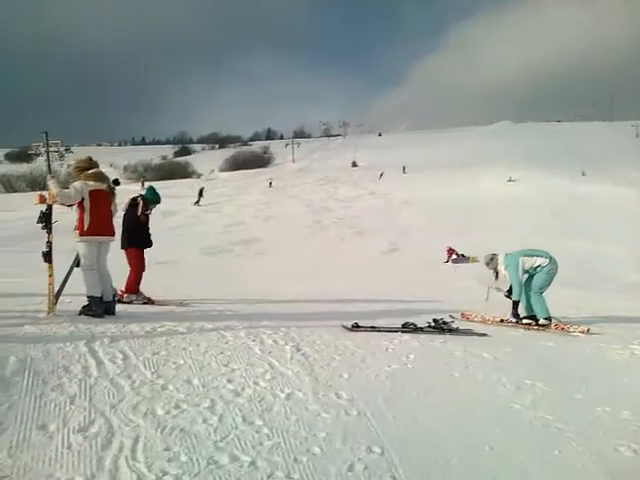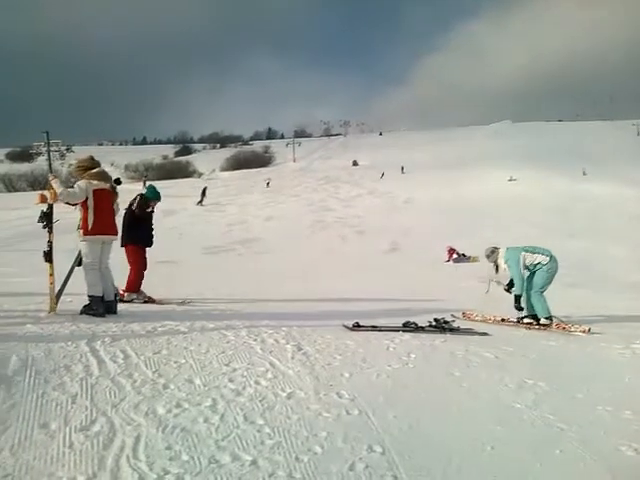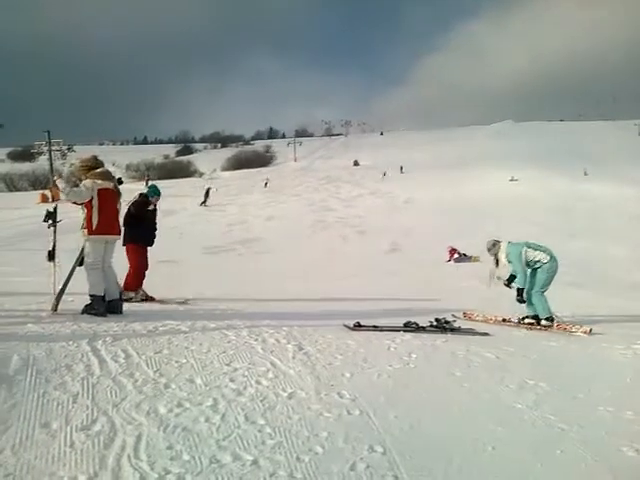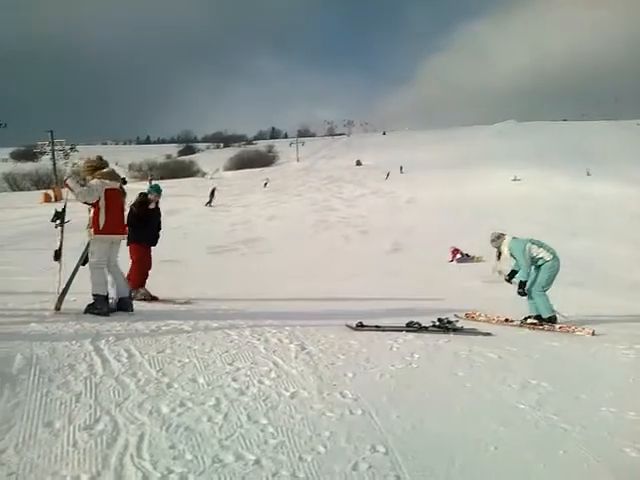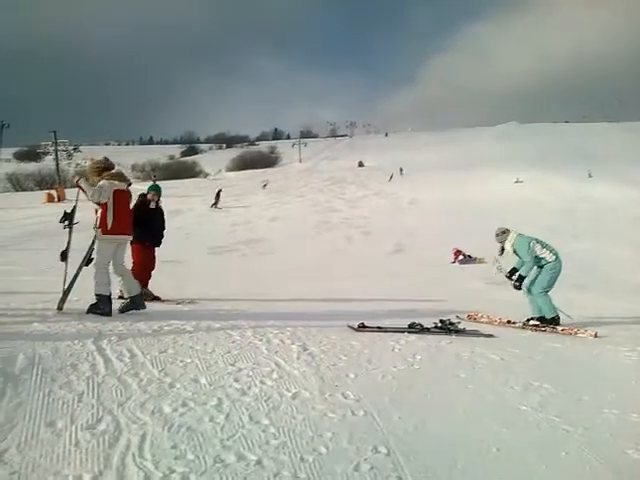
dt=0.1s
person 1, frame 1
left shoulder: (82, 185)
right shoulder: (107, 187)
left elbow: (63, 197)
right elbow: (113, 210)
left wrist: (52, 182)
left hip: (88, 232)
right hip: (106, 232)
left knee: (88, 267)
right knee: (101, 266)
left ankle: (95, 304)
right ankle: (108, 302)
person 1, frame 2
left shoulder: (86, 184)
right shoulder: (109, 186)
left elbow: (68, 196)
right elbow: (114, 209)
left wrist: (55, 182)
left hip: (92, 231)
right hip: (110, 231)
left knee: (91, 266)
right knee: (103, 266)
left ankle: (96, 304)
right ankle: (109, 302)
person 1, frame 3
left shoulder: (90, 184)
right shoulder: (112, 186)
left elbow: (75, 196)
left wrist: (60, 182)
left hip: (96, 231)
right hip: (112, 231)
left knee: (92, 265)
right knee: (106, 265)
left ankle: (97, 303)
right ankle: (114, 301)
person 1, frame 4
left shoulder: (97, 183)
right shoulder: (117, 186)
left elbow: (85, 195)
left wrist: (69, 182)
left hip: (102, 231)
right hip: (118, 231)
left knee: (96, 265)
right knee: (112, 265)
left ankle: (100, 303)
right ankle: (124, 299)
person 1, frame 5
left shoulder: (106, 183)
right shoulder: (122, 187)
left elbow: (97, 196)
left wrist: (81, 182)
left hip: (108, 231)
right hip: (123, 231)
left knee: (101, 265)
right knee: (119, 265)
left ankle: (103, 302)
right ankle: (135, 297)
